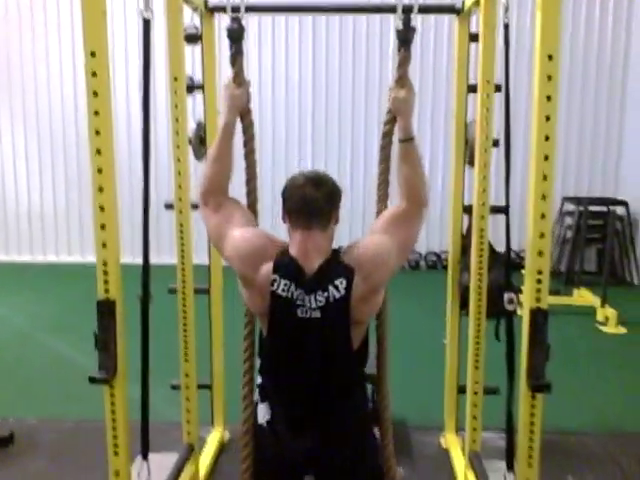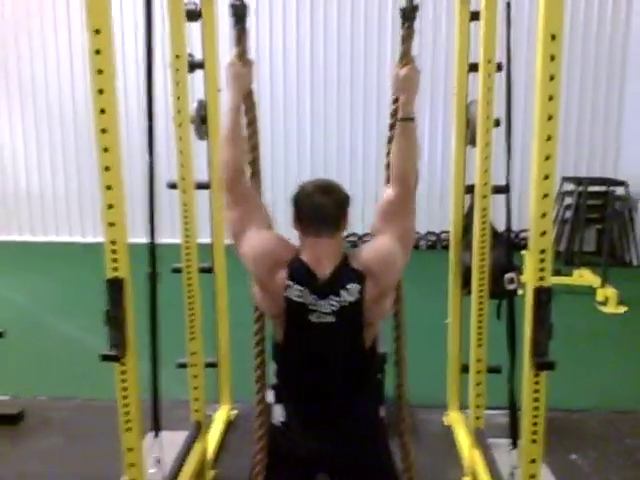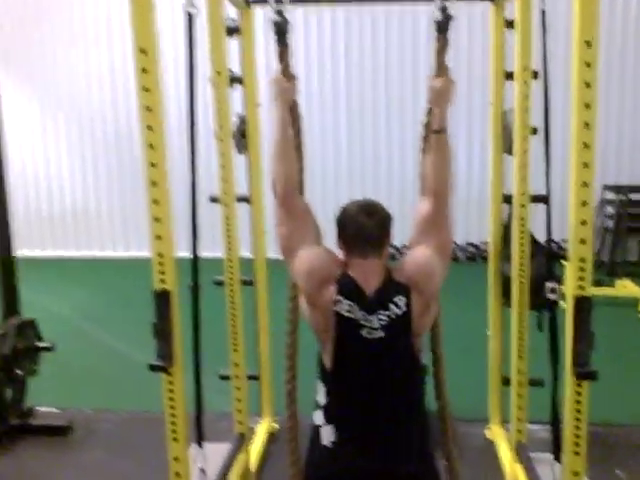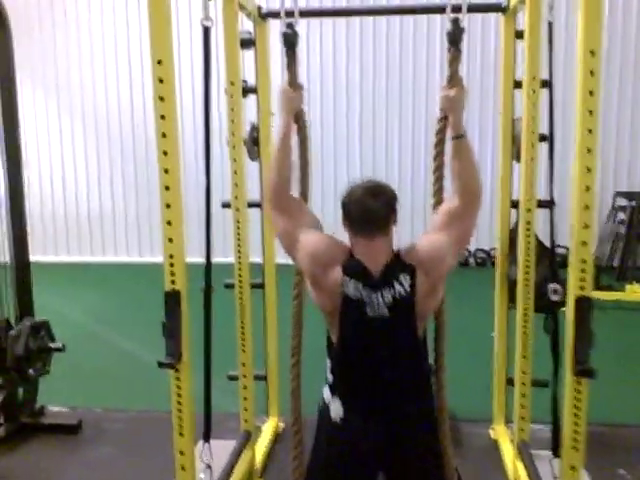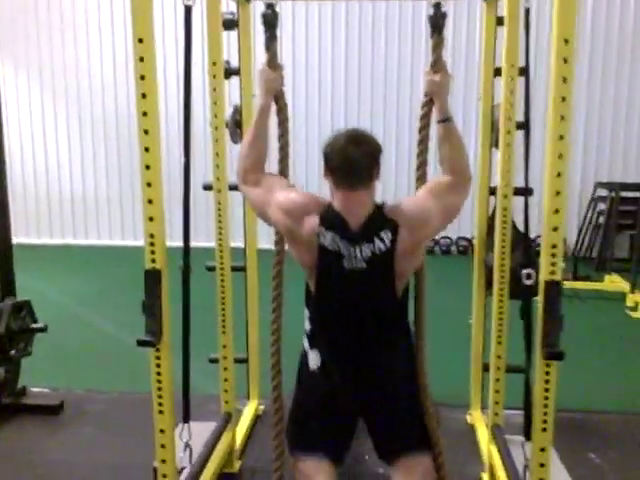
dt=0.2s
person 1, frame 1
left shoulder: (257, 266)
right shoulder: (365, 271)
left elbow: (211, 198)
right elbow: (415, 204)
left wrist: (229, 116)
right wrist: (404, 124)
left hip: (278, 426)
right hip: (344, 426)
person 1, frame 2
left shoulder: (272, 272)
right shoulder: (375, 274)
left elbow: (235, 186)
right elbow: (402, 187)
left wrist: (236, 97)
right wrist: (406, 103)
left hip: (292, 427)
right hip: (356, 426)
person 1, frame 3
left shoulder: (320, 288)
right shoulder: (417, 288)
left elbow: (286, 198)
right elbow: (436, 200)
left wrist: (283, 110)
right wrist: (439, 115)
left hip: (337, 442)
right hip: (403, 443)
person 1, frame 4
left shoulder: (326, 272)
right shoulder: (424, 271)
left elbow: (279, 200)
right elbow: (468, 200)
left wrist: (287, 119)
right wrist: (456, 121)
left hip: (345, 417)
right hip: (410, 417)
person 1, frame 5
left shoulder: (304, 224)
right shoulder: (407, 227)
left elbow: (249, 177)
right elbow: (459, 180)
left wrist: (265, 100)
right wrist: (441, 106)
left hip: (325, 365)
right hip: (390, 366)
